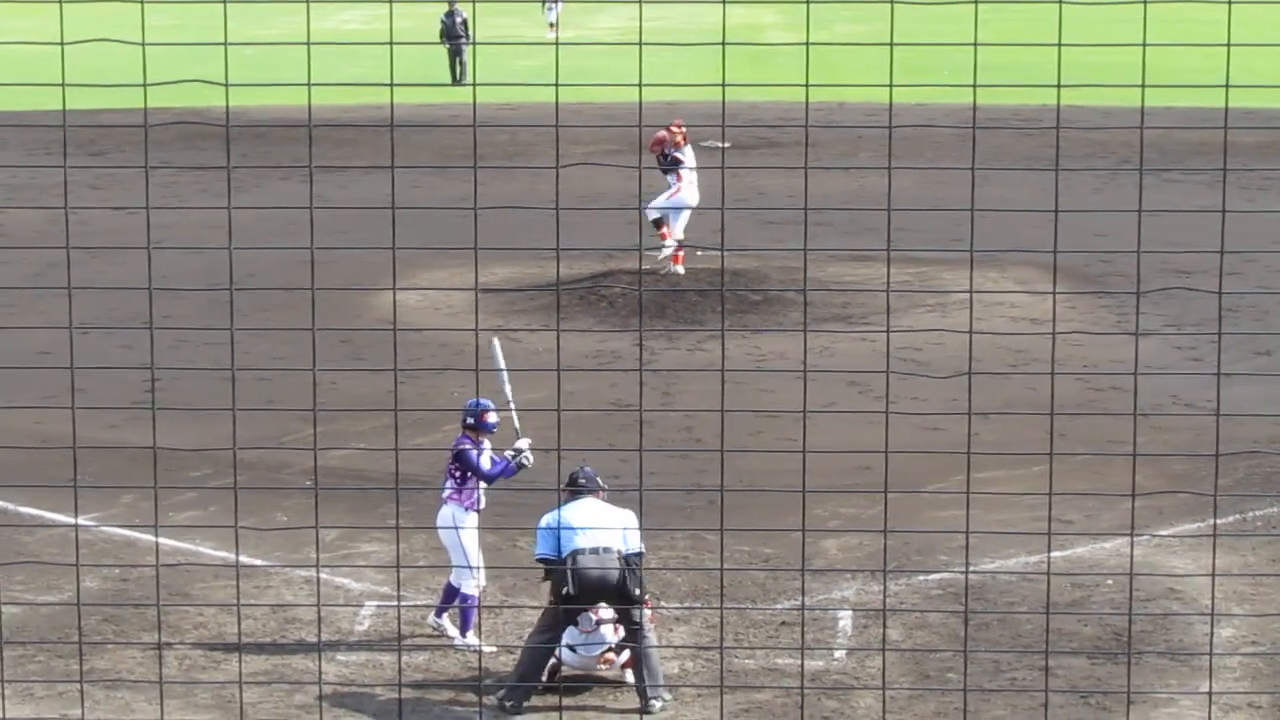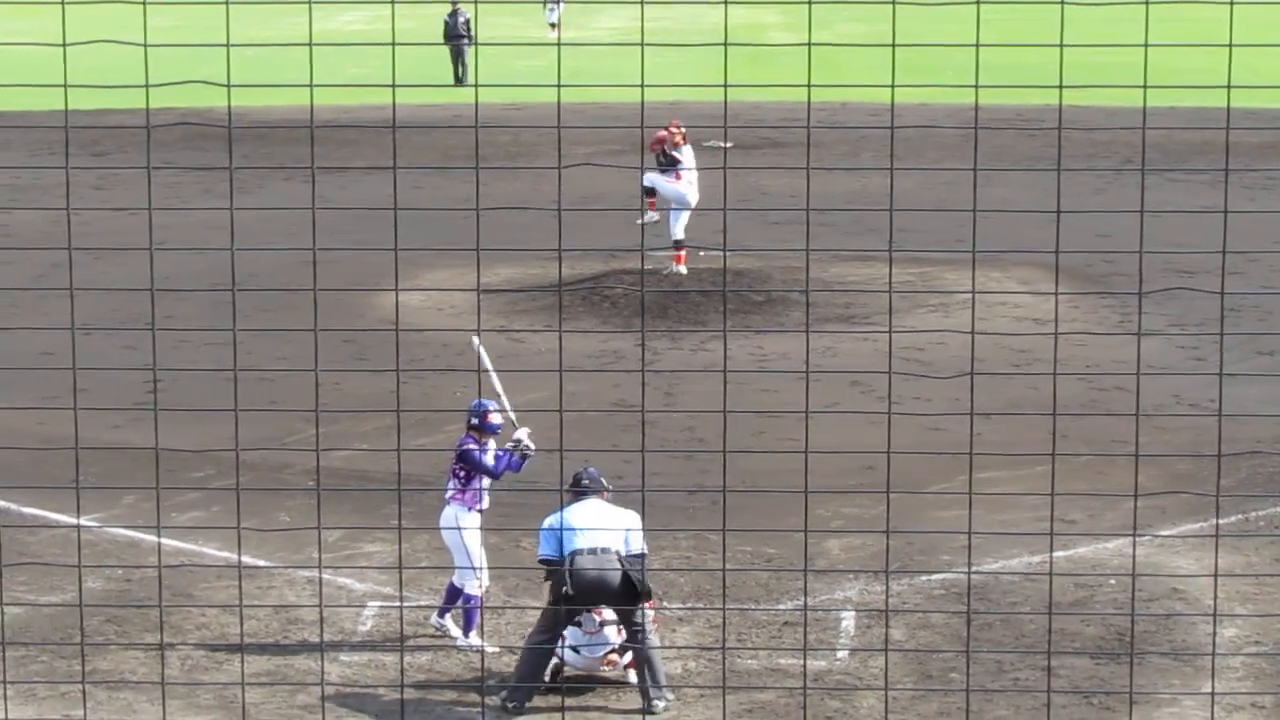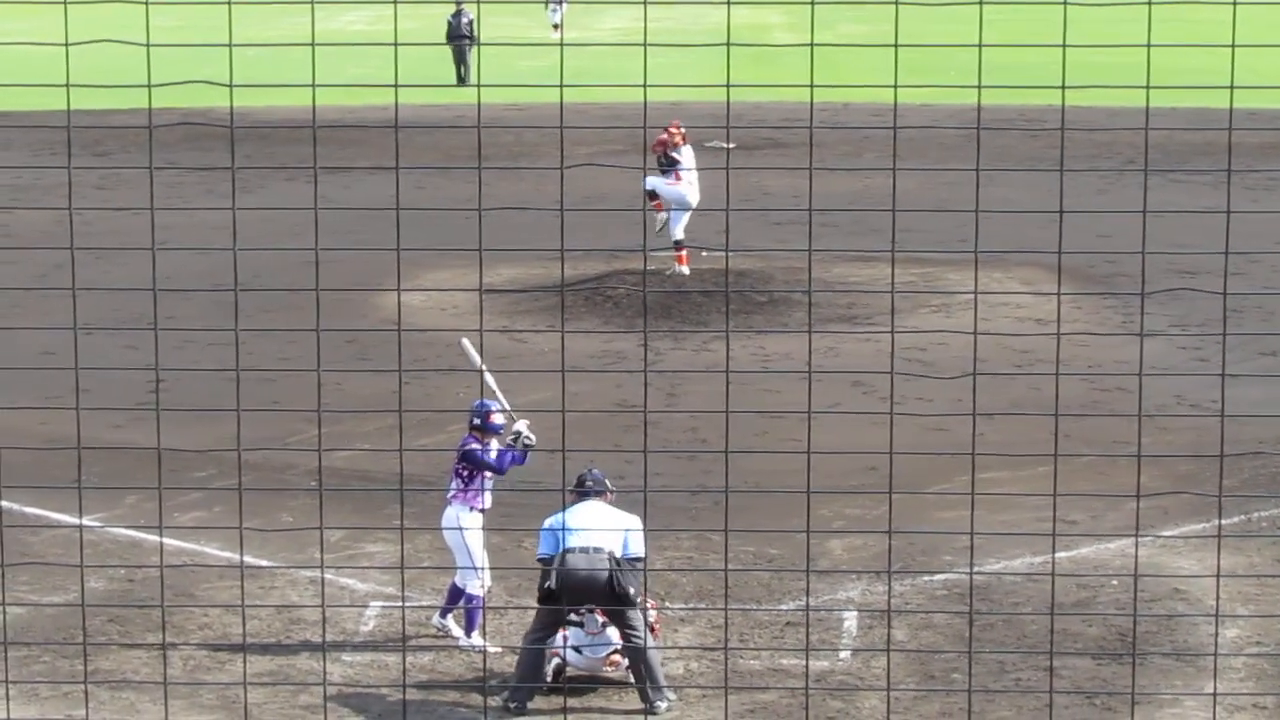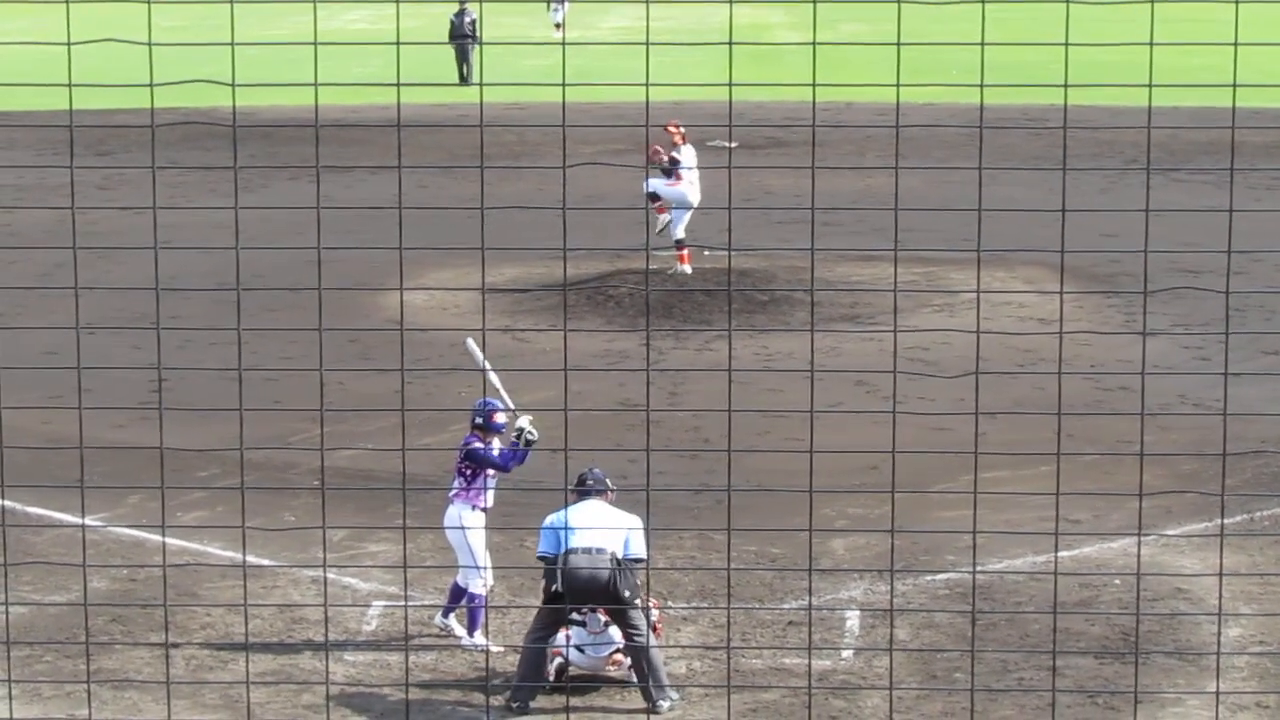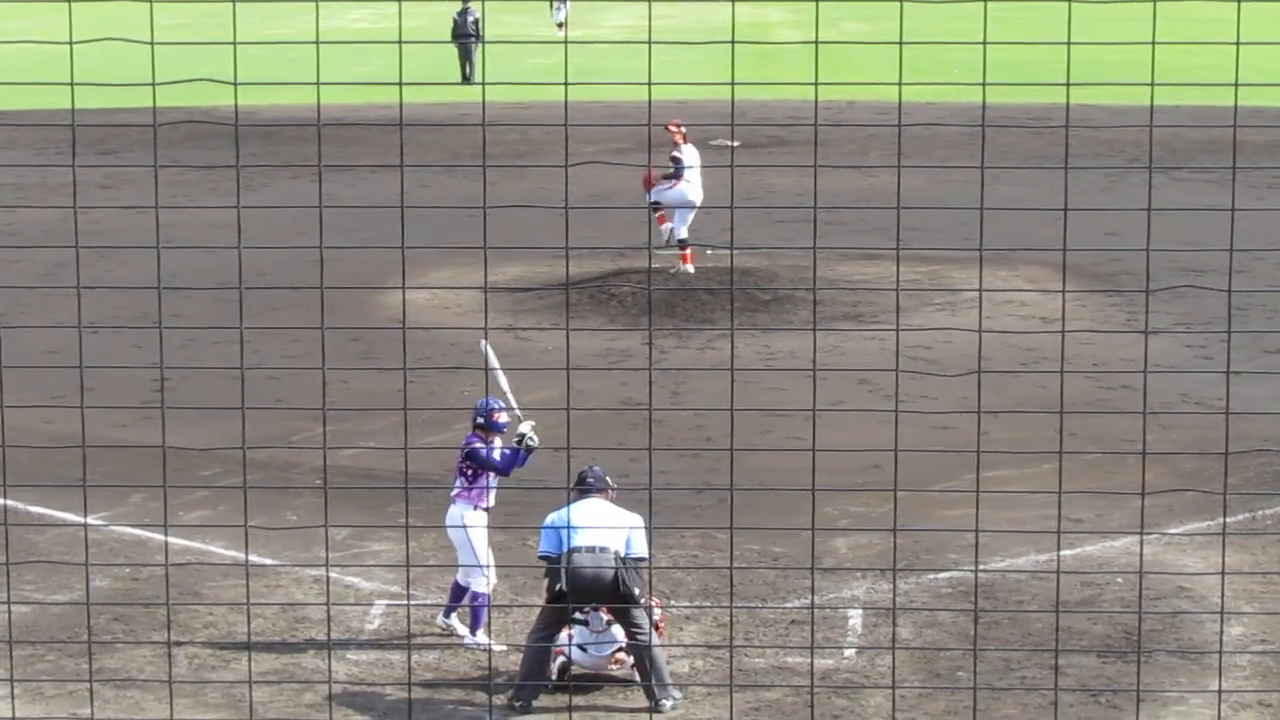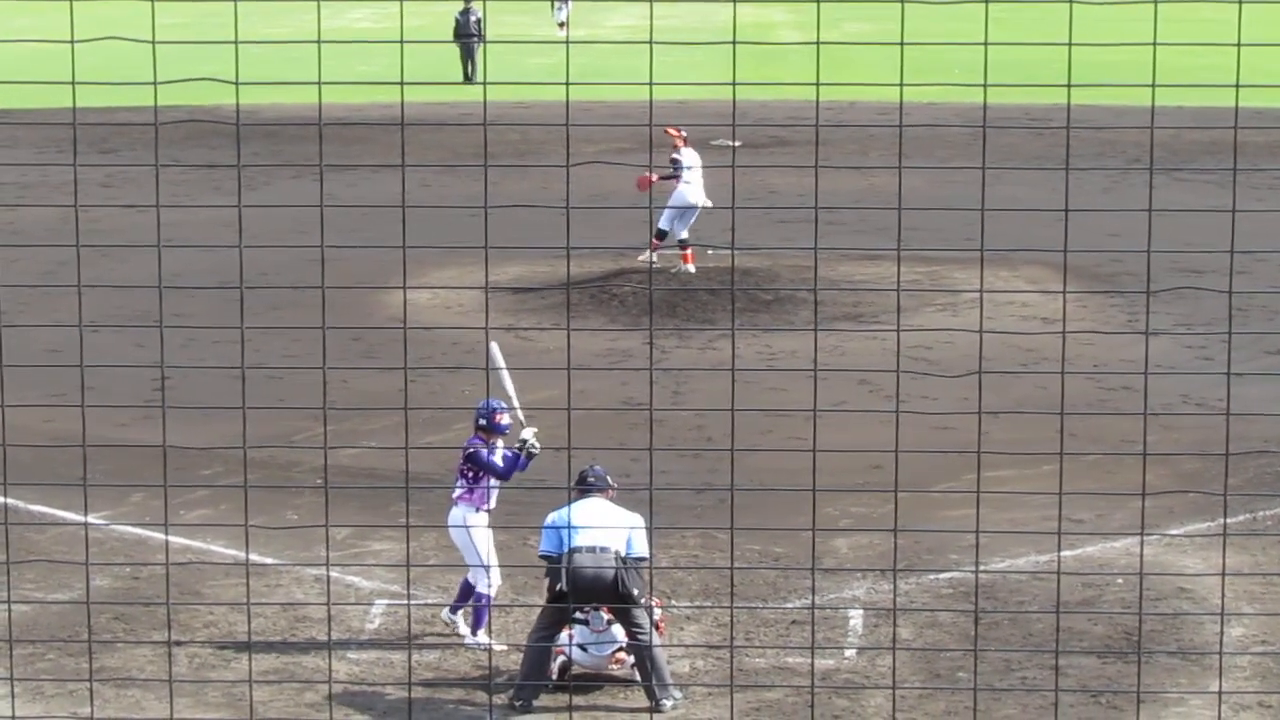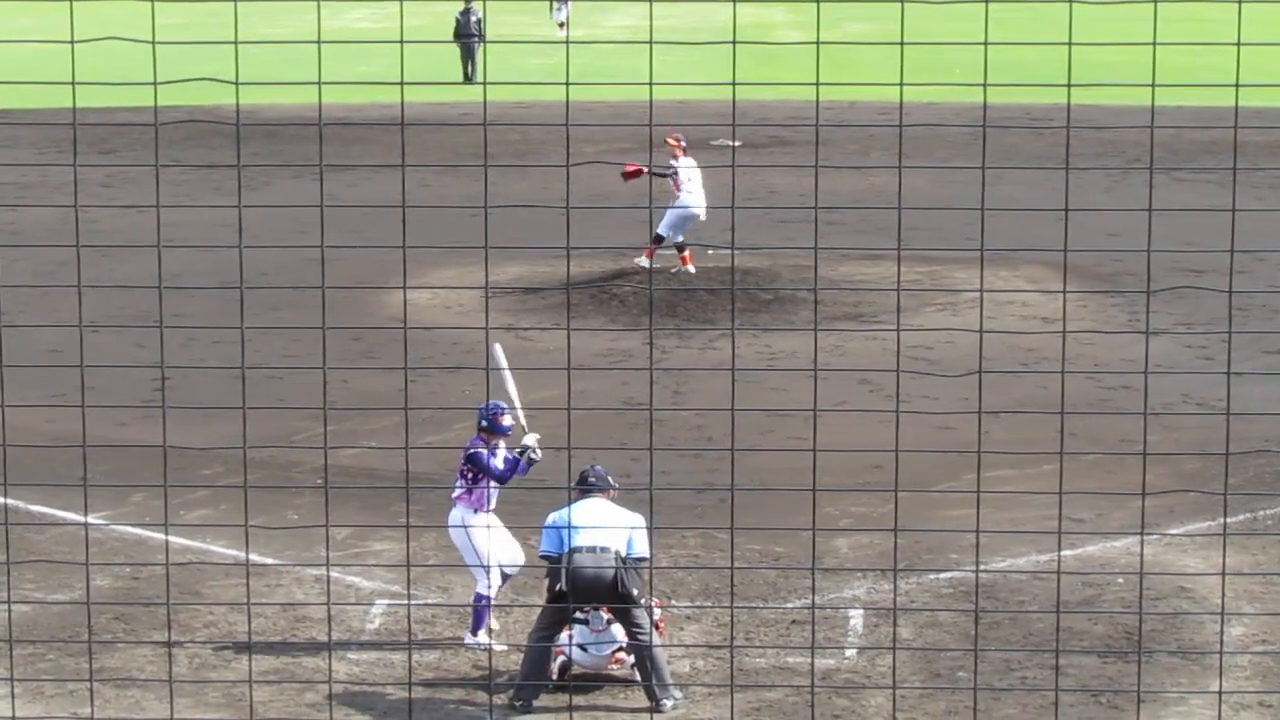
dt=0.2s
person 1, frame 1
left shoulder: (482, 445)
right shoulder: (464, 448)
left elbow: (500, 471)
right elbow: (488, 476)
left wrist: (518, 462)
right wrist: (513, 453)
left hip: (465, 516)
right hip: (457, 517)
left knee: (463, 572)
right knee: (472, 577)
left ankle: (439, 617)
right ankle: (465, 636)
person 1, frame 2
left shoulder: (487, 445)
right shoulder: (467, 448)
left elbow: (510, 466)
right elbow: (494, 472)
left wrist: (523, 453)
right wrist: (513, 445)
left hip: (468, 517)
right hip: (460, 518)
left knee: (465, 573)
right knee: (476, 577)
left ankle: (442, 617)
right ankle: (468, 637)
person 1, frame 3
left shoulder: (489, 444)
right shoulder: (470, 448)
left elbow: (516, 460)
right elbow: (500, 468)
left wrist: (525, 445)
right wrist: (514, 439)
left hip: (470, 517)
right hip: (462, 518)
left knee: (468, 573)
right knee: (478, 578)
left ankle: (443, 618)
right ankle: (470, 637)
person 1, frame 4
left shoulder: (491, 443)
right shoulder: (473, 447)
left elbow: (516, 460)
right elbow: (505, 465)
left wrist: (527, 442)
right wrist: (518, 435)
left hip: (473, 515)
right hip: (464, 516)
left knee: (469, 572)
right knee: (481, 577)
left ankle: (446, 617)
right ankle: (472, 636)
person 1, frame 5
left shoulder: (492, 442)
right shoulder: (474, 447)
left elbow: (515, 463)
right elbow: (504, 469)
left wrist: (527, 447)
right wrist: (519, 440)
left hip: (474, 515)
right hip: (466, 516)
left knee: (469, 571)
right knee: (484, 576)
left ankle: (447, 617)
right ankle: (475, 635)
person 1, frame 6
left shoulder: (495, 445)
right shoulder: (475, 450)
left elbow: (516, 466)
right elbow: (504, 474)
left wrist: (528, 453)
right wrist: (520, 445)
left hip: (477, 516)
right hip: (467, 518)
left knee: (479, 572)
right knee: (489, 578)
left ankle: (453, 613)
right ankle: (475, 635)
person 1, frame 7
left shoulder: (497, 446)
right shoulder: (476, 451)
left elbow: (518, 470)
right elbow: (502, 477)
left wrist: (529, 458)
right wrist: (522, 451)
left hip: (482, 516)
right hip: (467, 519)
left knee: (514, 560)
right knee: (490, 577)
left ankle: (482, 604)
right ankle: (476, 635)
person 2, frame 1
left shoulder: (551, 517)
right shoulder: (623, 514)
left elbow: (549, 563)
right elbow: (635, 558)
left wrist: (558, 591)
right wrist: (636, 589)
left hip: (576, 571)
right hip: (617, 570)
left knee: (544, 634)
right knee: (641, 631)
left ankle: (513, 698)
right ankle: (653, 696)
person 2, frame 2
left shoulder: (555, 519)
right shoulder: (627, 515)
left elbow: (551, 563)
right elbow: (637, 558)
left wrist: (559, 592)
left hip: (575, 574)
right hip: (615, 571)
left knee: (543, 635)
right knee: (642, 632)
left ankle: (516, 698)
right ankle: (656, 697)
person 2, frame 3
left shoulder: (555, 519)
right shoulder: (627, 518)
left elbow: (546, 562)
right elbow: (634, 563)
right wrist: (631, 594)
left hip: (566, 572)
right hip: (607, 571)
left knee: (538, 635)
right knee: (637, 635)
left ankle: (517, 699)
right ankle: (657, 698)
person 2, frame 4
left shoulder: (556, 517)
right shoulder: (628, 518)
left elbow: (548, 560)
right elbow: (634, 564)
right wrist: (634, 593)
left hip: (569, 570)
right hip: (610, 572)
left knee: (539, 634)
right knee: (639, 634)
left ankle: (520, 698)
right ankle: (660, 697)
person 2, frame 5
left shoulder: (557, 516)
right shoulder: (629, 517)
left elbow: (550, 560)
right elbow: (635, 562)
left wrist: (562, 587)
right wrist: (632, 590)
left hip: (573, 569)
right hip: (613, 571)
left knee: (542, 633)
right knee: (642, 633)
left ankle: (522, 698)
right ankle: (663, 696)
person 2, frame 6
left shoulder: (557, 516)
right shoulder: (629, 516)
left elbow: (551, 559)
right elbow: (636, 562)
left wrist: (561, 588)
right wrist: (632, 592)
left hip: (574, 570)
right hip: (613, 571)
left knee: (543, 632)
right knee: (642, 632)
left ankle: (523, 697)
right ankle: (663, 696)
person 2, frame 7
left shoulder: (559, 516)
right shoulder: (631, 517)
left elbow: (552, 560)
right elbow: (637, 562)
right wrist: (633, 593)
left hip: (574, 570)
right hip: (613, 571)
left knee: (543, 632)
right knee: (642, 632)
left ankle: (523, 697)
right ankle: (663, 696)
